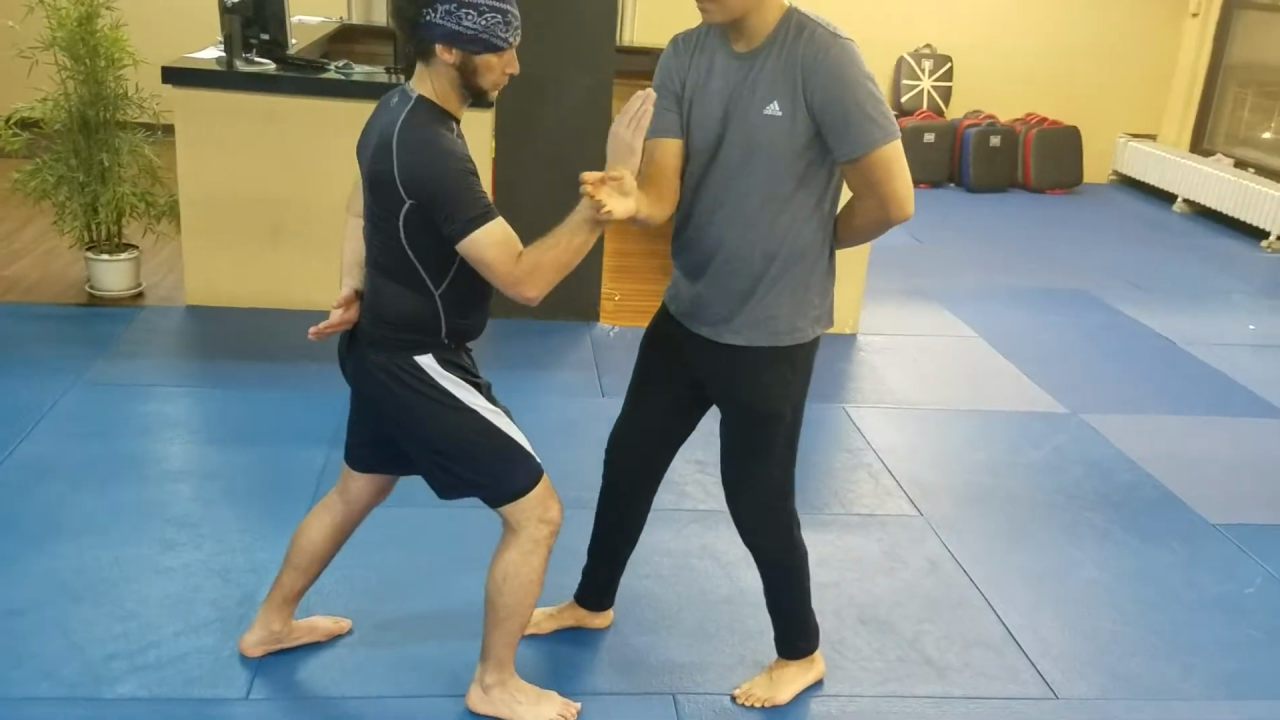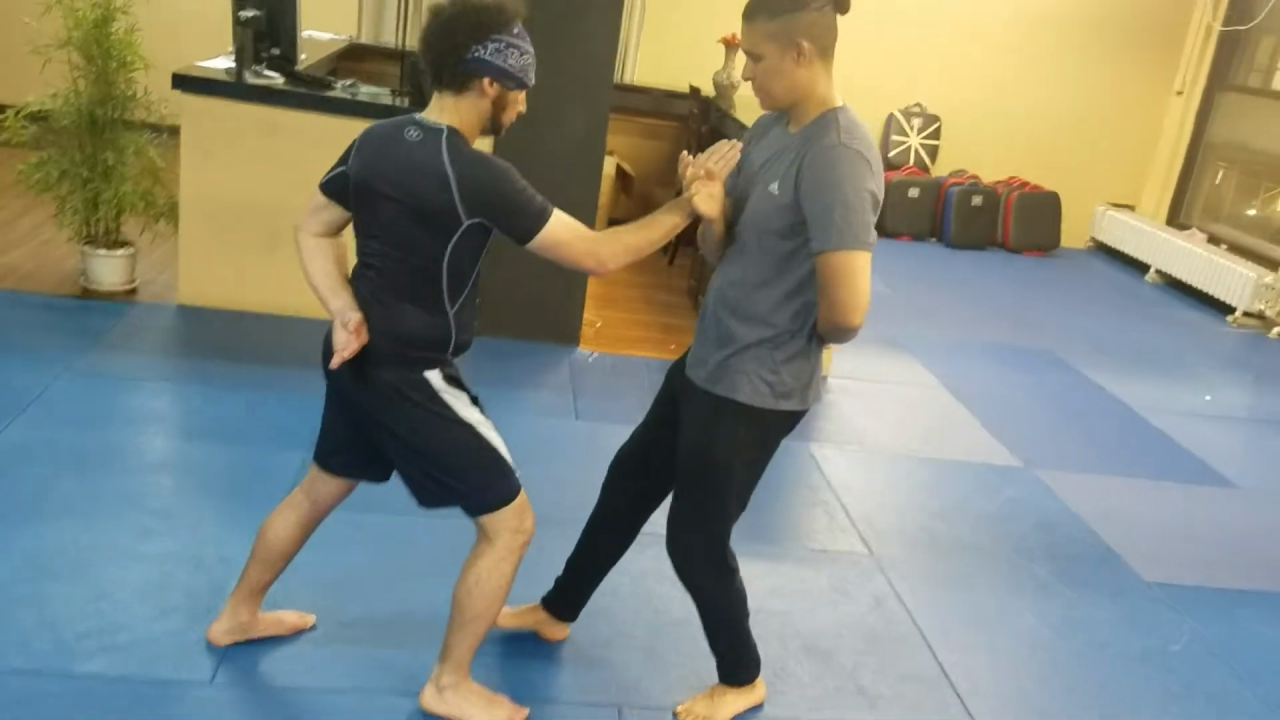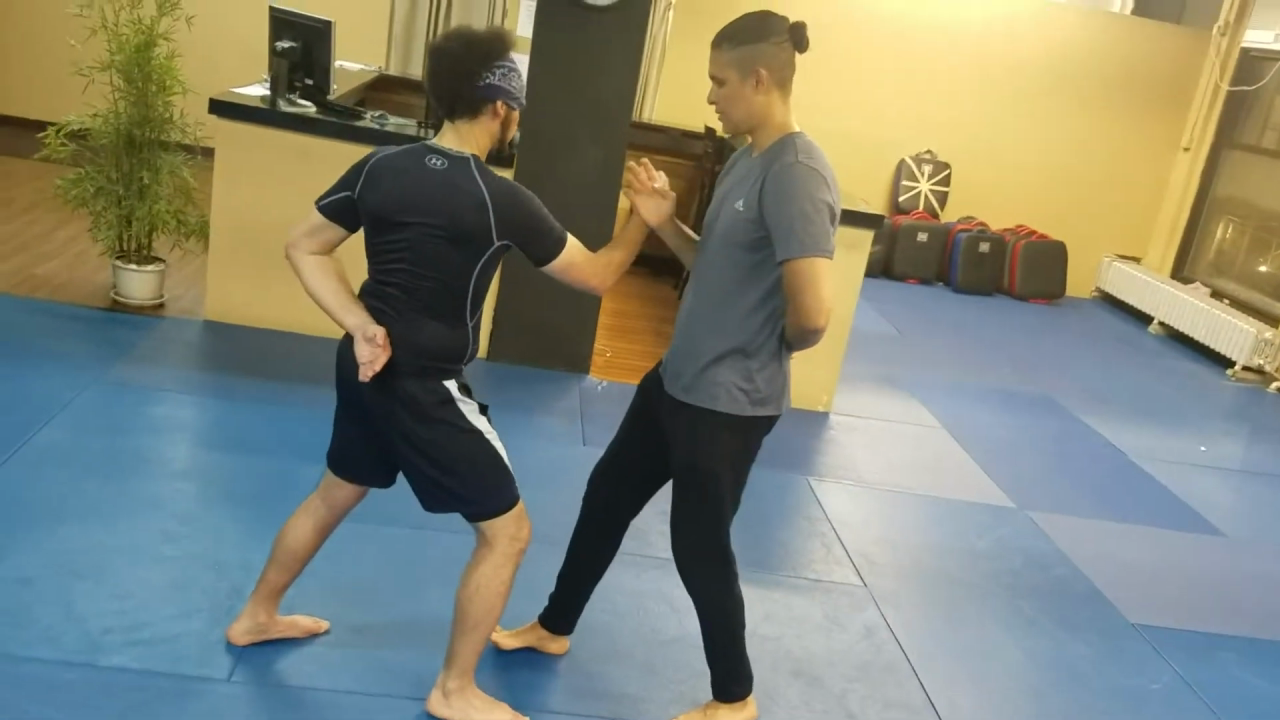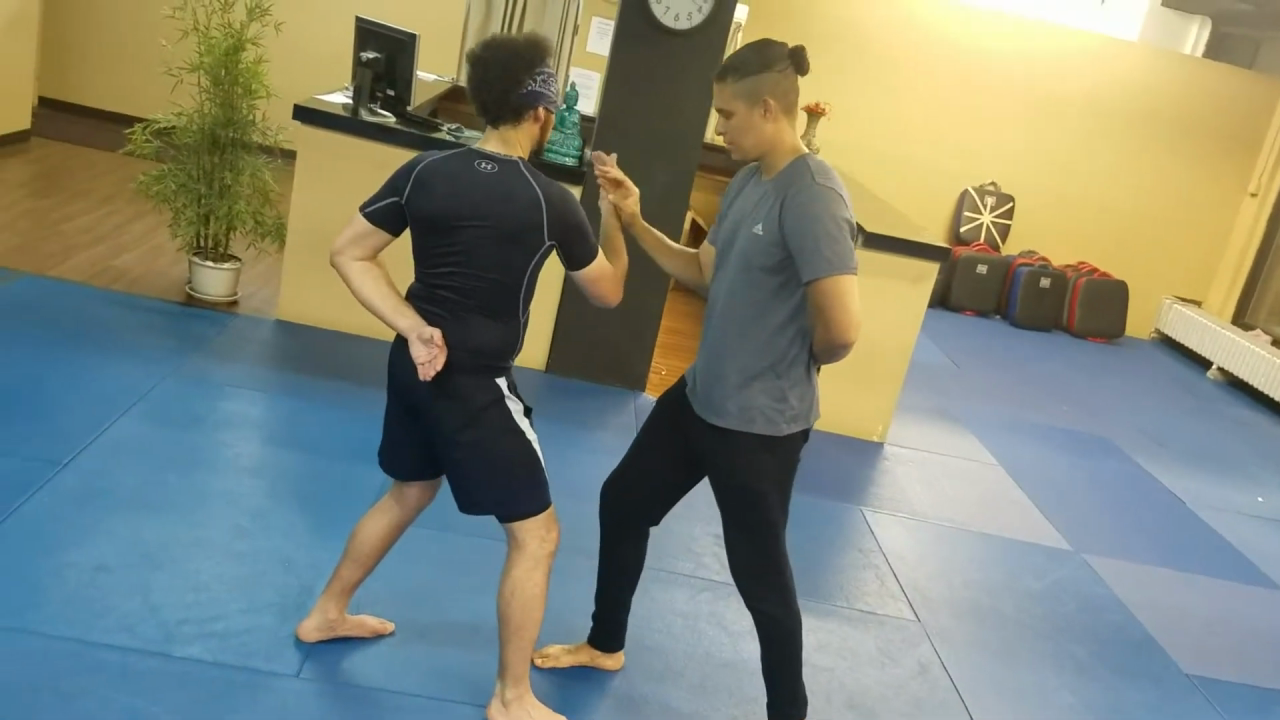
dt=1s
person 1, frame 1
left shoulder: (822, 57)
left elbow: (892, 200)
right elbow: (664, 191)
left wrist: (803, 245)
right wrist: (629, 199)
left hip: (771, 332)
right hip: (686, 313)
left knee: (758, 502)
right knee: (629, 458)
left ankle: (801, 653)
right ankle: (592, 602)
person 1, frame 2
left shoulder: (837, 155)
right shoulder: (767, 131)
left elbow: (847, 310)
right elbow: (721, 254)
left wrist: (798, 334)
right wrist: (708, 214)
left hip: (755, 388)
right hip: (705, 362)
left knee: (694, 538)
right knee: (627, 484)
right ankle: (556, 610)
person 1, frame 3
left shoulder: (796, 174)
right shoulder: (744, 160)
left elbow: (812, 314)
left wrist: (767, 349)
right wrist: (665, 224)
left hip: (729, 401)
right hip: (678, 379)
left knee: (699, 547)
right knee: (607, 495)
right ankle: (553, 627)
person 1, frame 4
left shoulder: (811, 195)
right shoulder: (747, 181)
left elbow: (841, 329)
right elbow: (704, 273)
left wrist: (792, 361)
right wrist: (634, 221)
left hip: (760, 422)
right hip: (700, 396)
left knee: (759, 571)
right knee: (622, 501)
right ankle: (605, 644)
person 2, frame 1
left shoulder: (398, 111)
right shoulder: (430, 151)
left elbow: (360, 211)
right elbow: (524, 280)
left wrist: (355, 291)
left hip: (383, 349)
right hip: (419, 364)
left knee: (358, 490)
right knee: (536, 513)
left ankle: (269, 623)
person 2, frame 2
left shoulder: (375, 141)
right shoulder: (477, 177)
left elbow: (314, 230)
right elbow: (598, 254)
left wrist: (345, 313)
right wrist: (687, 204)
left hip: (360, 360)
right hip: (412, 378)
left knee: (320, 488)
right knee: (509, 524)
left ankle: (237, 615)
person 2, frame 3
left shoulder: (378, 168)
right shoulder: (502, 201)
left elbow: (304, 248)
right elbow: (595, 276)
left wrist: (361, 327)
right wrist: (643, 221)
left hip: (366, 368)
right hip: (425, 386)
left knee: (335, 493)
right knee: (506, 532)
left ankle: (256, 616)
person 2, frame 4
left shoulder: (422, 172)
right shoulder: (550, 202)
left elbow: (349, 254)
right elbow: (608, 292)
left wrist: (415, 328)
right wrist: (611, 217)
left hip: (416, 365)
right hip: (476, 383)
left knee: (407, 494)
right knee: (535, 534)
left ankle: (327, 614)
